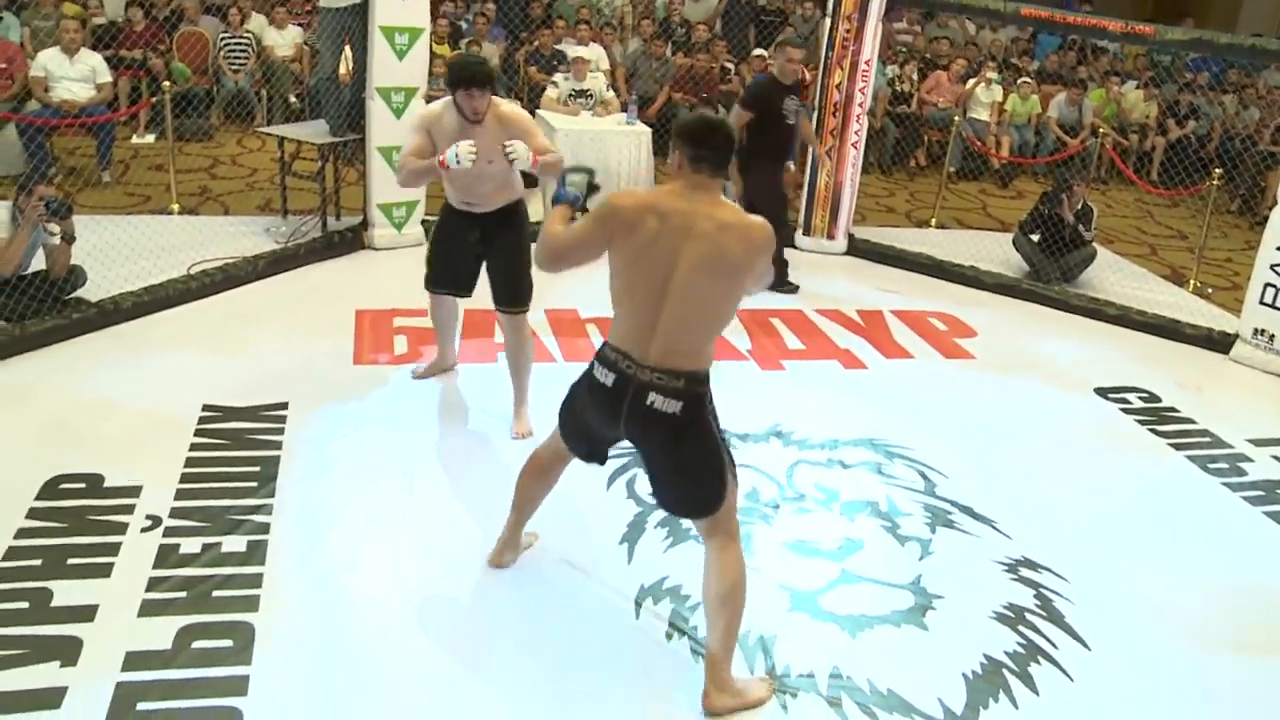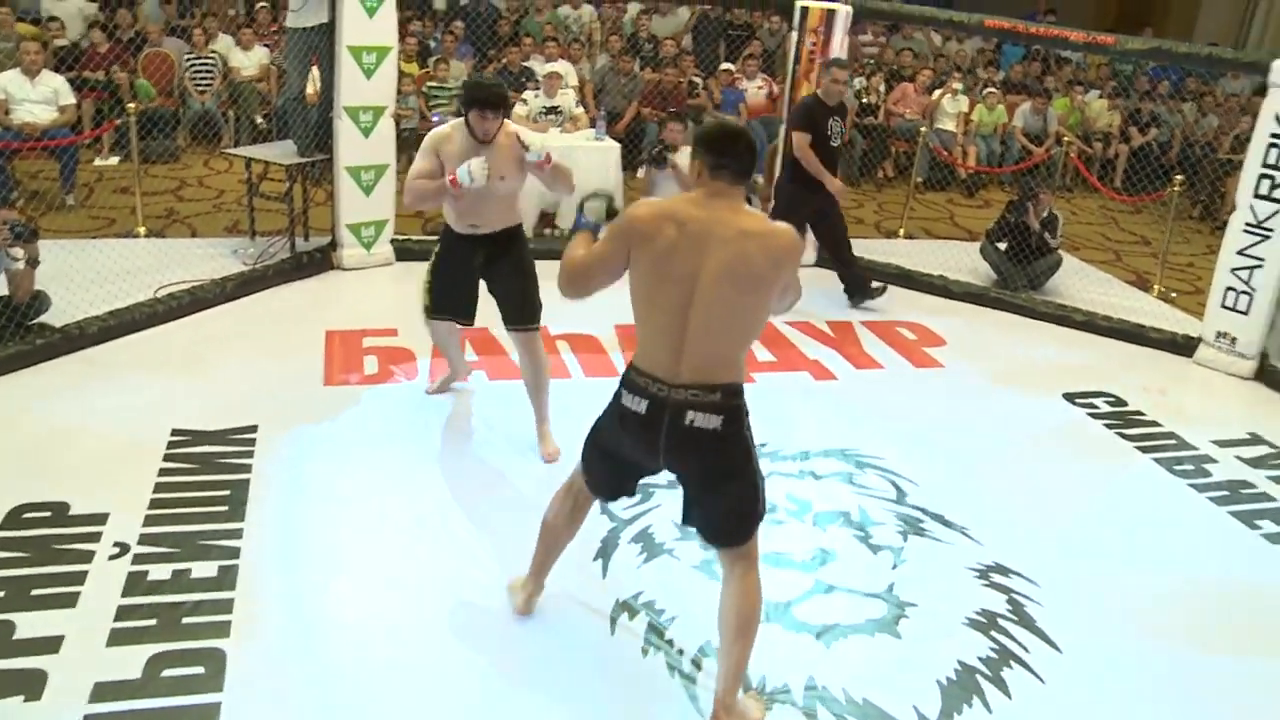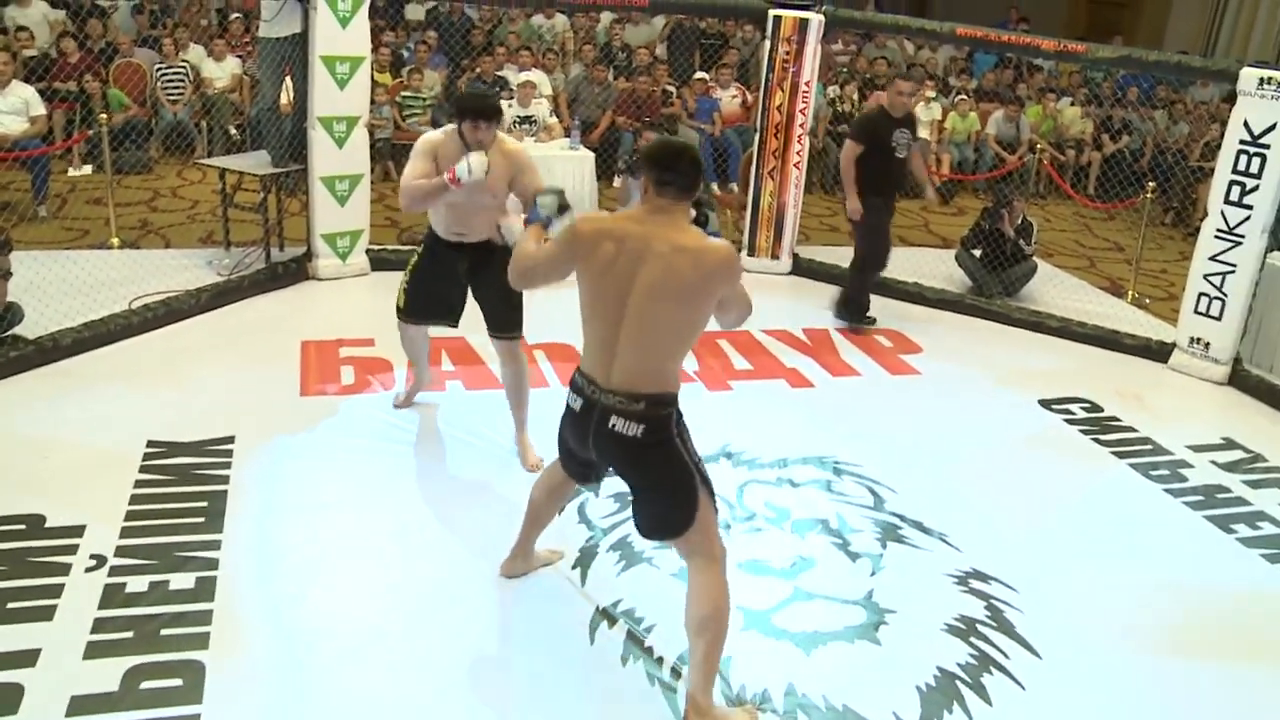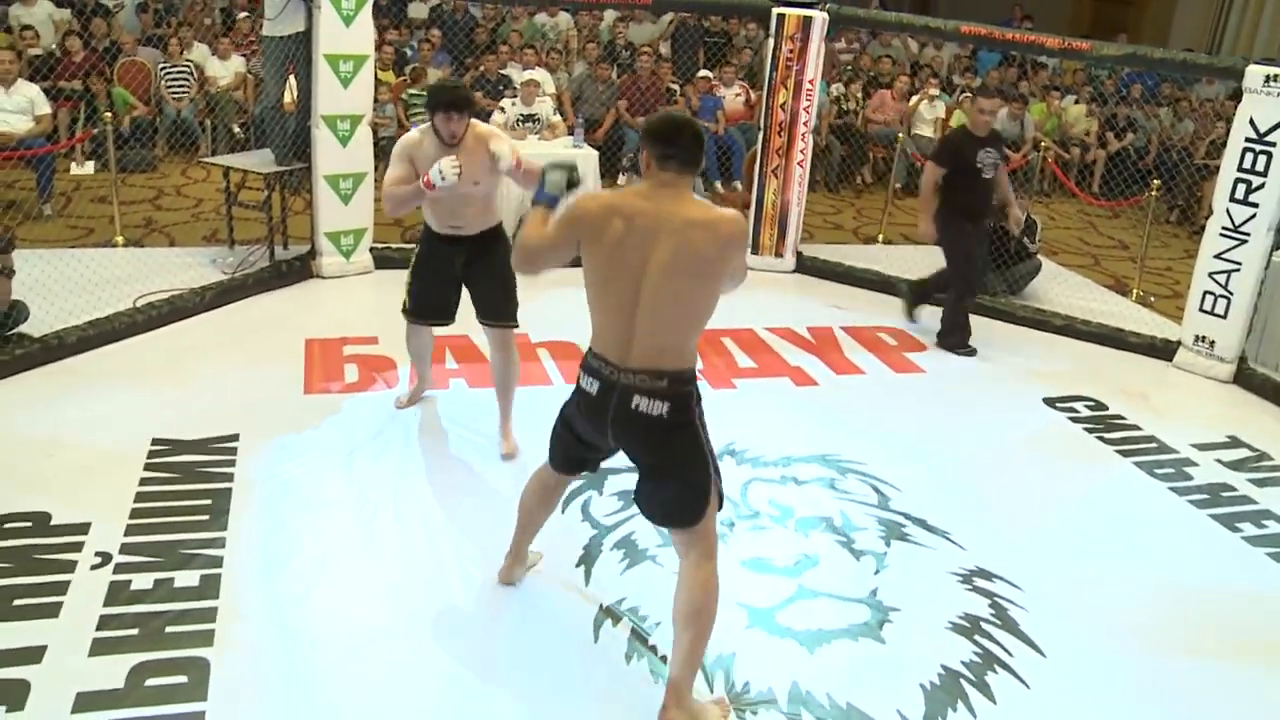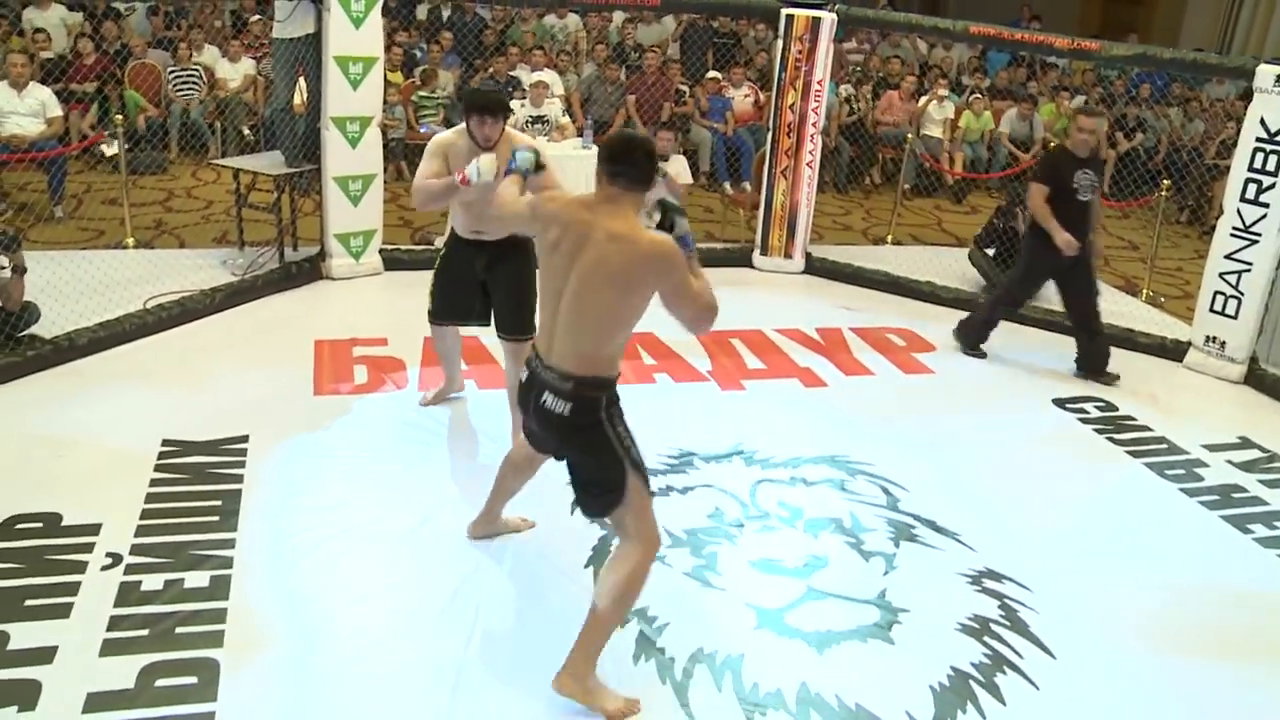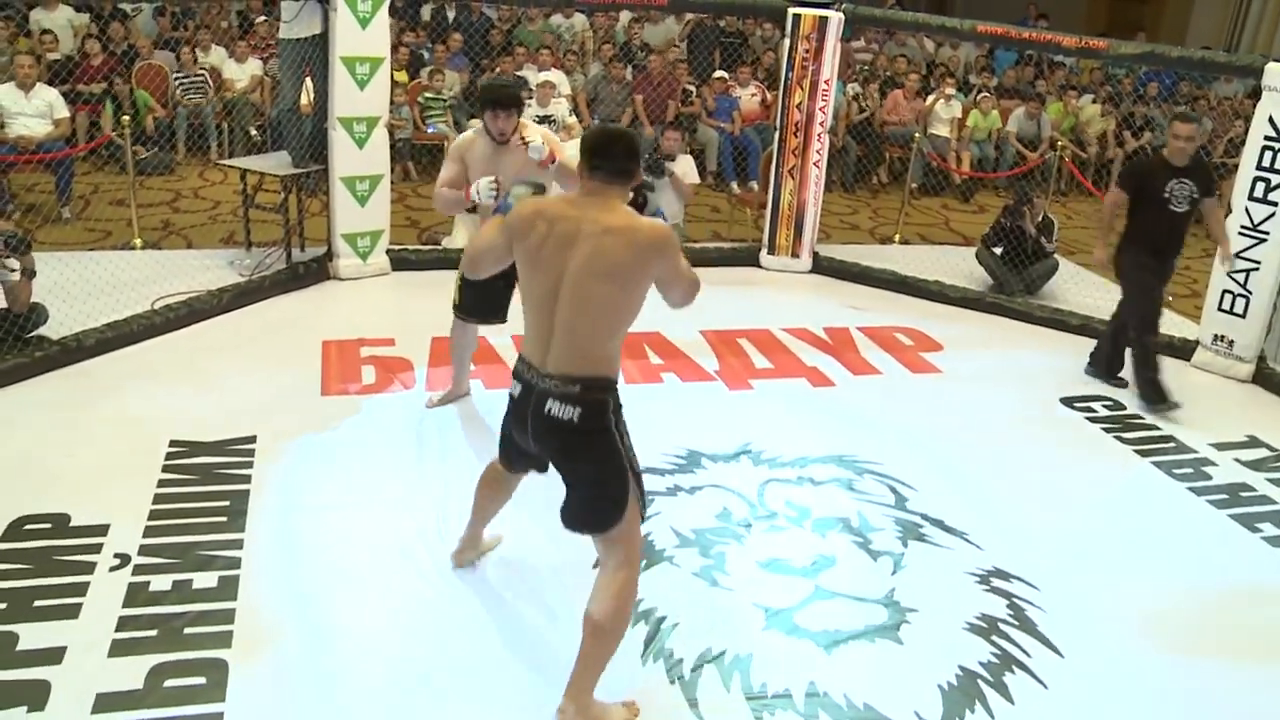
dt=0.4s
person 1, frame 1
left shoulder: (626, 208)
right shoulder: (755, 232)
left elbow: (548, 256)
left wrist: (564, 198)
left hip: (608, 381)
right hip: (678, 402)
left knee: (555, 448)
right knee: (723, 535)
left ankle: (507, 544)
person 1, frame 2
left shoulder: (645, 219)
right shoulder: (781, 240)
left elbow: (571, 284)
left wrist: (587, 225)
left hip: (637, 406)
right hip: (715, 419)
left knee: (583, 490)
right knee: (740, 561)
left ankle: (528, 589)
person 1, frame 3
left shoulder: (589, 231)
right shoulder: (715, 257)
left elbow: (520, 274)
right elbow: (735, 318)
left wrist: (538, 221)
left hip: (584, 405)
right hip: (648, 425)
left knee: (564, 473)
right knee: (707, 558)
left ankle: (520, 556)
person 1, frame 4
left shoulder: (594, 209)
right shoulder: (728, 226)
left elbow: (525, 258)
left wrist: (547, 197)
left hip: (597, 390)
right hip: (667, 406)
left knee: (555, 472)
right knee: (699, 552)
left ankle: (515, 561)
person 1, frame 5
left shoulder: (553, 208)
right shoulder: (655, 249)
left elbow: (505, 207)
right elbow: (702, 319)
left wrist: (520, 171)
right wrist: (686, 246)
left hip: (535, 384)
right hip: (586, 405)
left knee: (534, 446)
right knee: (640, 542)
left ankle: (487, 518)
person 1, frame 6
left shoulder: (532, 216)
right shoulder: (649, 237)
left elbow: (473, 265)
right elbow: (683, 295)
left wrist: (500, 210)
left hip: (526, 395)
right hip: (586, 411)
left knee: (510, 464)
right knee: (622, 559)
left ankle: (470, 544)
person 2, frame 1
left shoulder: (512, 116)
right shoulder: (430, 117)
left elbow: (553, 163)
right elbow: (404, 176)
left wrist: (532, 160)
right wrist: (444, 162)
left hip: (505, 219)
right hip: (456, 216)
left knee: (512, 317)
right knee: (440, 291)
left ankle: (520, 406)
right ankle: (446, 356)
person 2, frame 2
left shoulder: (520, 140)
right shoulder: (440, 138)
left elbow: (565, 187)
right elbow: (410, 195)
left wrist: (542, 160)
right wrist: (455, 182)
left hip: (506, 243)
right hip: (456, 242)
left knee: (527, 337)
right knee: (438, 318)
left ankle: (543, 426)
right ankle: (458, 368)
person 2, frame 3
left shoulder: (512, 154)
right shoulder: (431, 144)
left elbow: (538, 202)
right elbow: (408, 198)
right wrist: (454, 178)
left hip: (491, 251)
right hip: (440, 247)
left knee: (510, 344)
right knee: (410, 321)
left ankle: (521, 435)
right ankle: (419, 380)
person 2, frame 4
left shoulder: (490, 139)
right shoulder: (411, 144)
left elbow: (537, 183)
right elbow: (390, 205)
left wrist: (515, 166)
right wrist: (428, 183)
left hip: (487, 242)
right hip: (437, 242)
left knee: (502, 334)
right knee: (417, 321)
left ankle: (505, 427)
right ankle: (422, 382)
person 2, frame 5
left shoulder: (523, 148)
right shoulder: (443, 144)
right elbow: (419, 197)
right wrist: (464, 178)
left hip: (511, 248)
right hip: (463, 245)
left knee: (517, 344)
right knee: (442, 322)
left ankle: (520, 427)
right ankle: (452, 382)
person 2, frame 6
left shoulder: (538, 137)
right shoulder: (465, 145)
left elbow: (576, 186)
right elbow: (440, 199)
left wrist: (549, 160)
right wrist: (470, 195)
right knee: (465, 319)
right ankle: (458, 384)
person 3, frame 1
left shoulder: (795, 86)
right shoulder: (761, 87)
left elbow: (799, 118)
right elbow: (736, 122)
left wrist: (815, 145)
right wrist: (735, 162)
left hip: (776, 163)
right hip: (757, 165)
left knee: (755, 215)
right knee: (775, 219)
right ankle: (775, 276)
person 3, frame 2
left shoulder: (840, 107)
right shoulder: (806, 108)
right elbow: (799, 148)
left wrist: (830, 181)
right wrist: (828, 179)
left hip: (822, 188)
right hip: (796, 187)
left knee: (837, 239)
left ankle: (858, 288)
person 3, frame 3
left shoulder: (909, 119)
right shoulder: (871, 120)
left elbow: (913, 153)
right elbow: (847, 156)
left wrist: (928, 186)
right wrist: (852, 197)
left hip: (886, 198)
right hip: (866, 198)
left knee: (868, 253)
right knee: (876, 254)
left ankle: (853, 307)
right ankle: (849, 307)
person 3, frame 4
left shoulder: (996, 140)
right shoulder: (954, 141)
left elbow: (1000, 173)
right elbow: (929, 180)
left wrist: (1012, 206)
right wrist: (926, 220)
left hip: (979, 221)
right hip: (955, 223)
left knee: (964, 275)
right knee: (965, 280)
left ankle: (916, 291)
right ankle: (953, 338)
person 3, frame 5
left shoulder: (1096, 162)
right shoulder: (1052, 160)
right elbow: (1036, 200)
left wrist: (1095, 235)
right wrist: (1058, 233)
left hip: (1076, 246)
right hip: (1045, 244)
left knee: (1086, 306)
right knee: (1012, 294)
left ankle: (1094, 365)
right ankle: (968, 332)
person 3, frame 6
left shoulder: (1201, 171)
right shoulder: (1144, 167)
left elbow: (1210, 206)
right elbow: (1112, 201)
left wrist: (1223, 242)
right wrist: (1102, 244)
left hip: (1165, 258)
right hip: (1135, 255)
left knee: (1131, 314)
right knee: (1145, 322)
left ankle: (1101, 364)
right ankle: (1152, 393)
